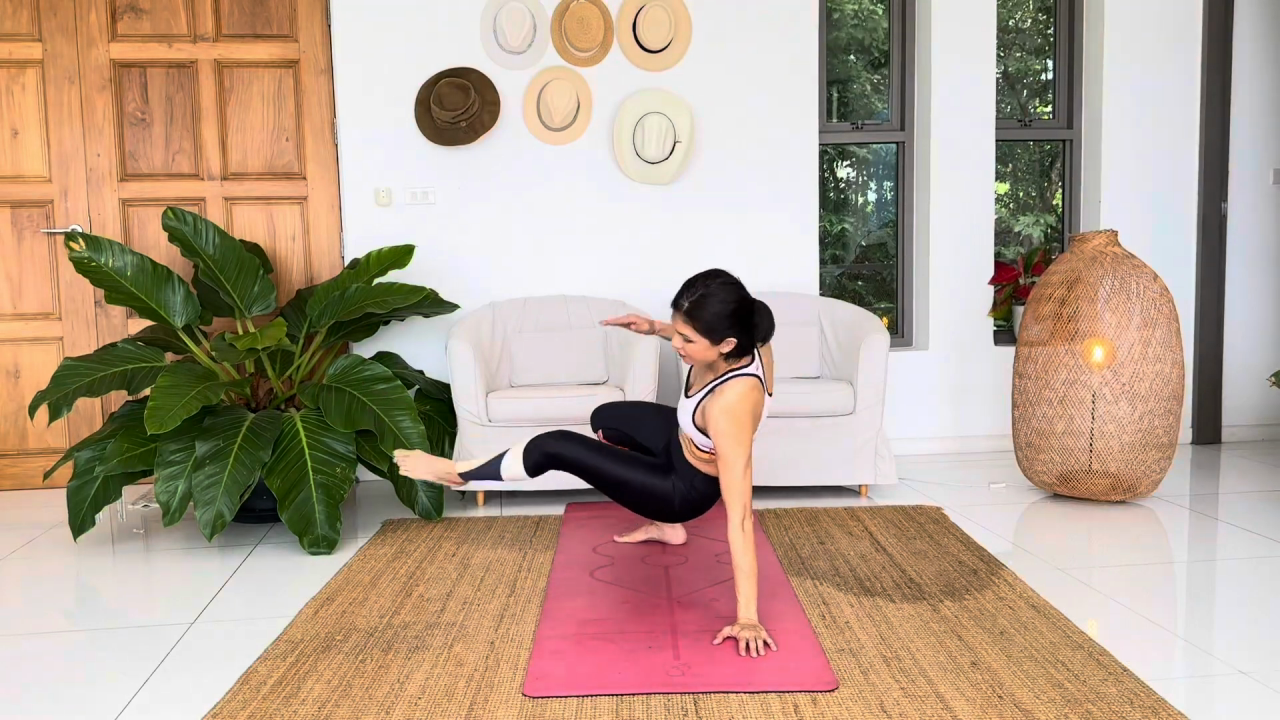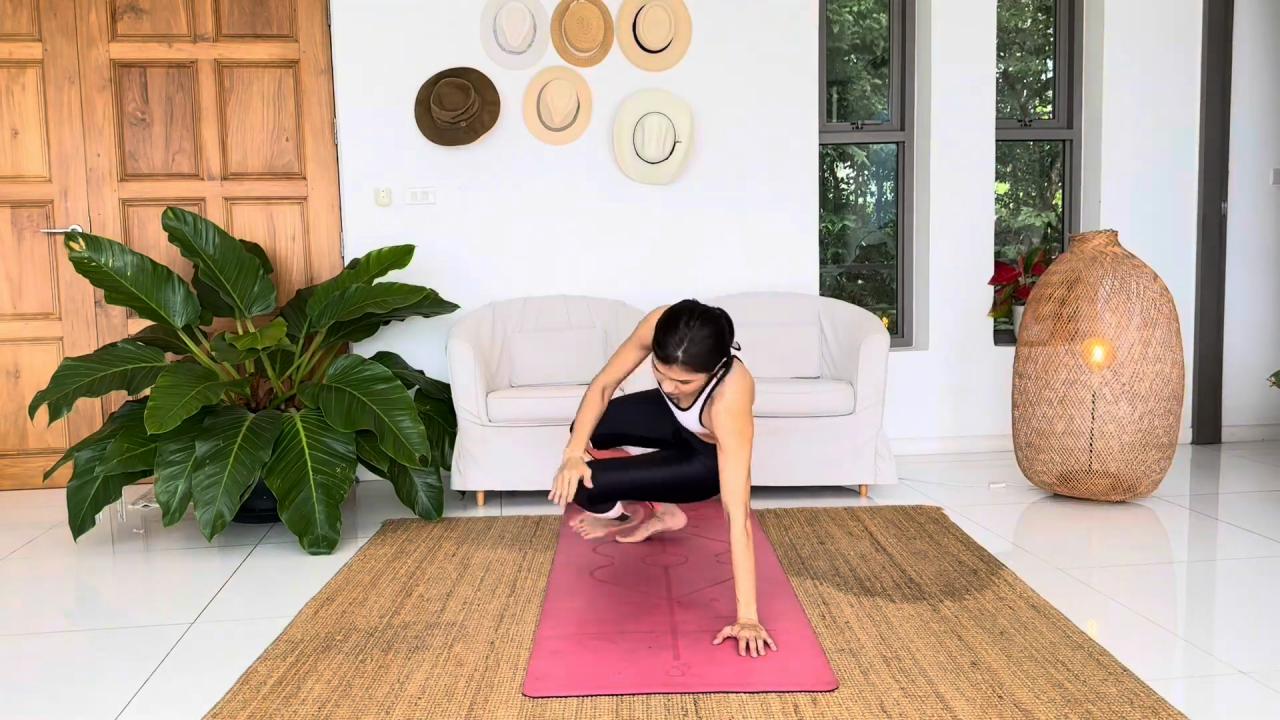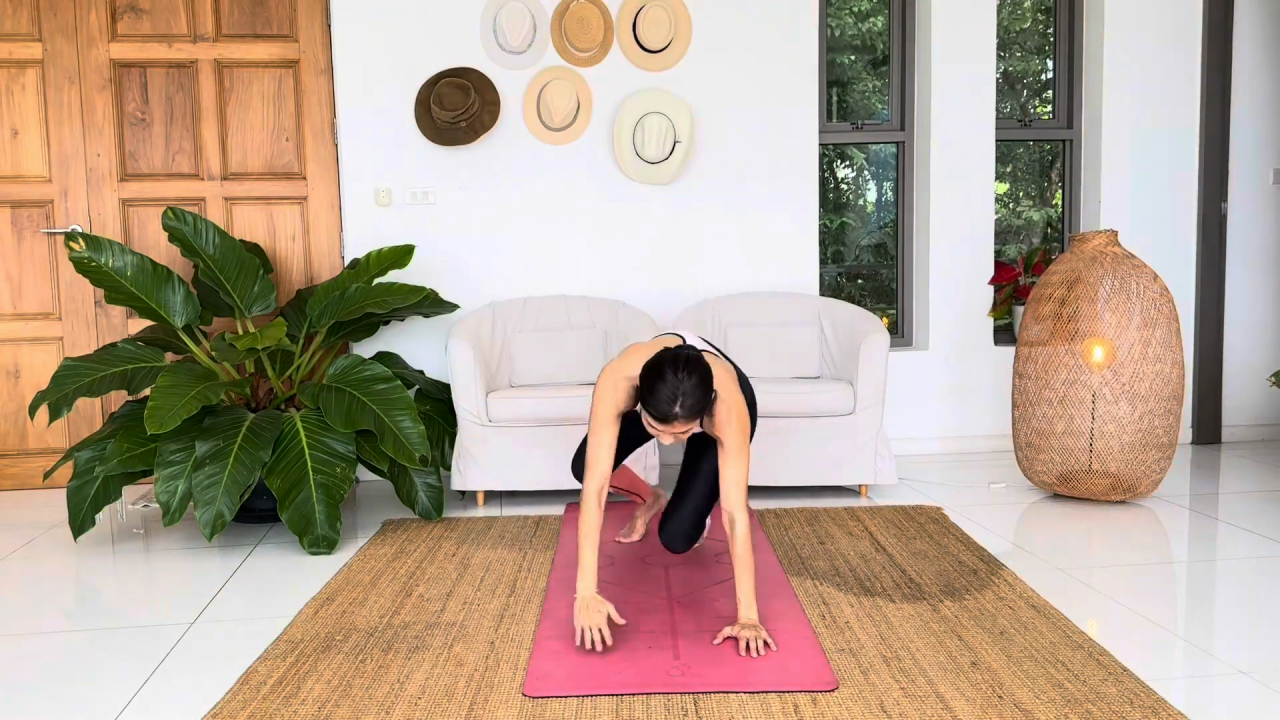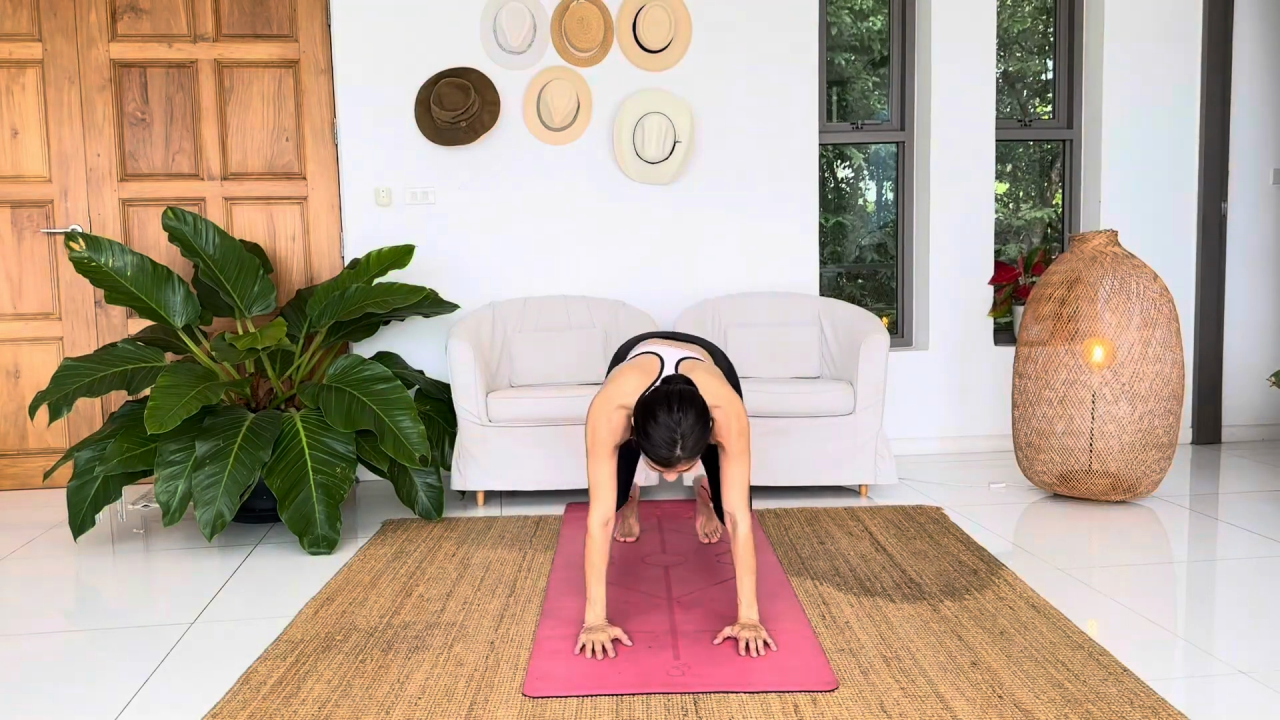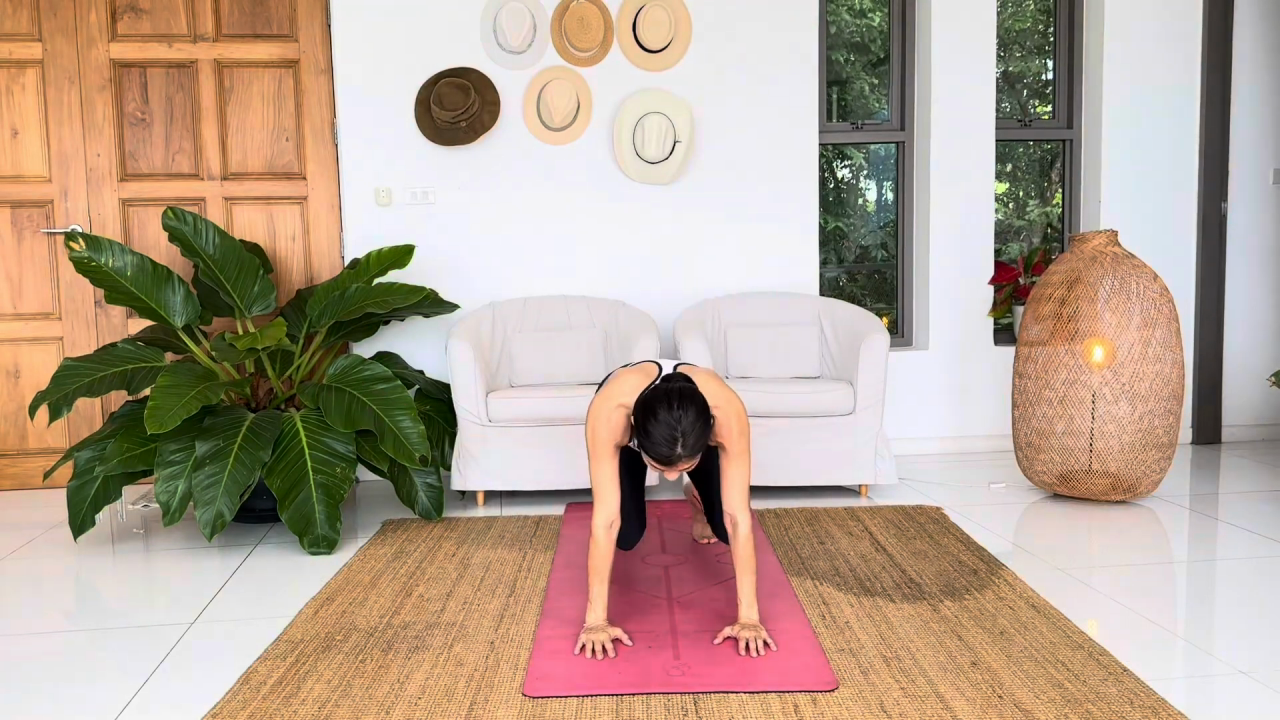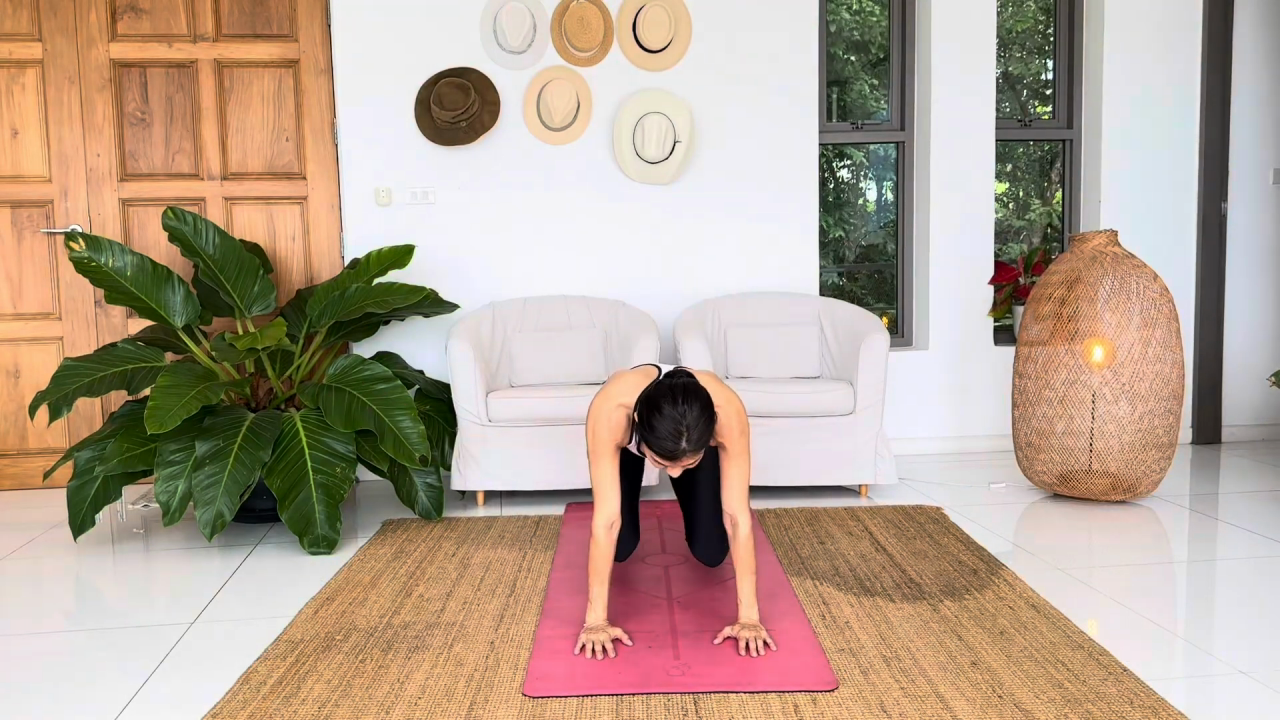
dt=0.2s
person 1, frame 1
left shoulder: (729, 405)
right shoulder: (743, 344)
left elbow: (739, 518)
left wrist: (747, 617)
right wrist: (658, 328)
left hip: (686, 486)
right hip: (685, 442)
left knee: (552, 447)
right knee: (606, 418)
left ankle: (459, 473)
right ankle: (664, 525)
person 1, frame 2
left shoulder: (734, 394)
right shoulder: (660, 325)
left elbow: (737, 514)
right elbow: (602, 385)
left wrist: (747, 616)
right wrist: (574, 450)
left hip: (710, 459)
right hip: (679, 418)
left knee: (591, 487)
left ankle: (625, 517)
right ankle: (663, 513)
person 1, frame 3
left shoulder: (728, 402)
right shoulder: (621, 377)
left elbow: (735, 514)
right elbow: (594, 487)
left wrist: (748, 616)
right wrist: (586, 594)
left knee: (679, 539)
right knee: (584, 468)
left ankle: (685, 517)
right ankle: (649, 499)
person 1, frame 4
left shoulder: (725, 408)
right shoulder: (611, 407)
left elbow: (738, 517)
right elbow: (600, 518)
left wrist: (748, 616)
right wrist: (594, 618)
left knee: (727, 510)
right knee: (610, 497)
left ankle: (706, 494)
right ankle: (628, 500)
person 1, frame 5
left shoulder: (726, 410)
right shoulder: (611, 409)
left elbow: (738, 518)
right elbow: (605, 520)
left wrist: (748, 616)
right wrist: (596, 619)
left knee: (726, 530)
right knee: (627, 535)
left ankle: (698, 500)
person 1, frame 6
left shoulder: (726, 411)
right shoulder: (611, 410)
left elbow: (738, 517)
right elbow: (606, 521)
left wrist: (749, 616)
right wrist: (595, 619)
left hip: (695, 435)
right hip: (629, 432)
left knee: (712, 553)
right knee: (620, 548)
